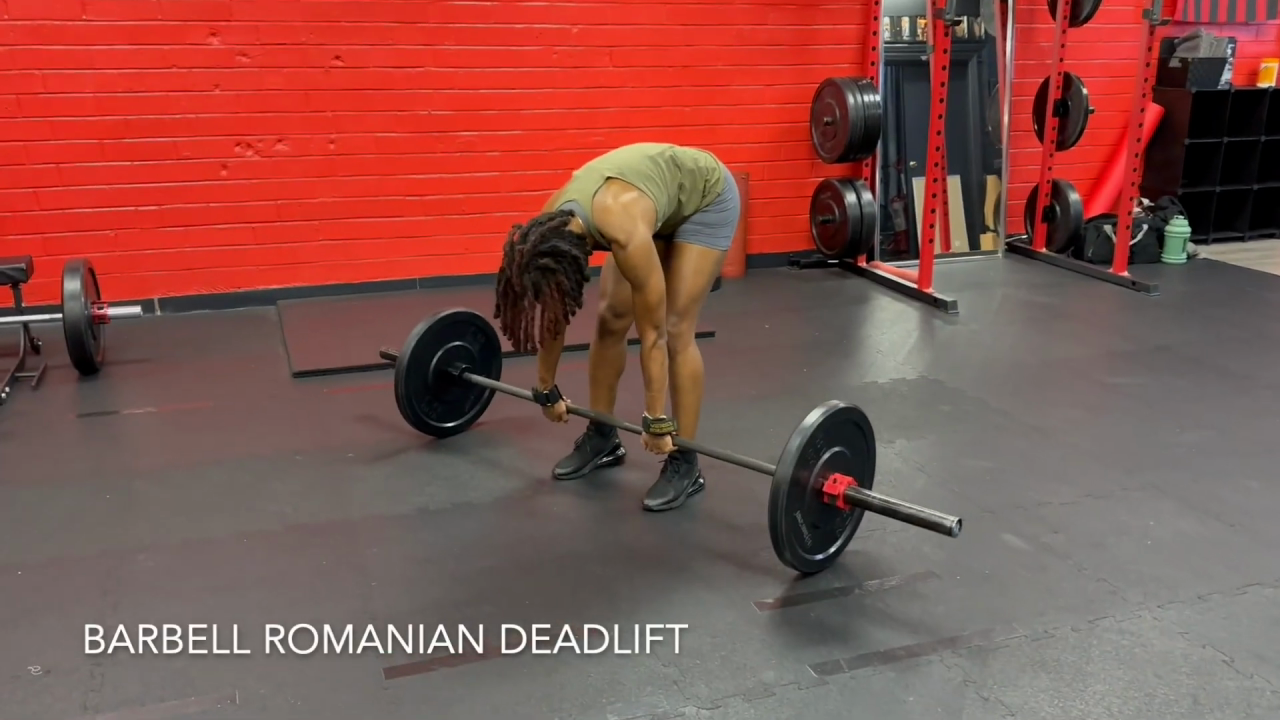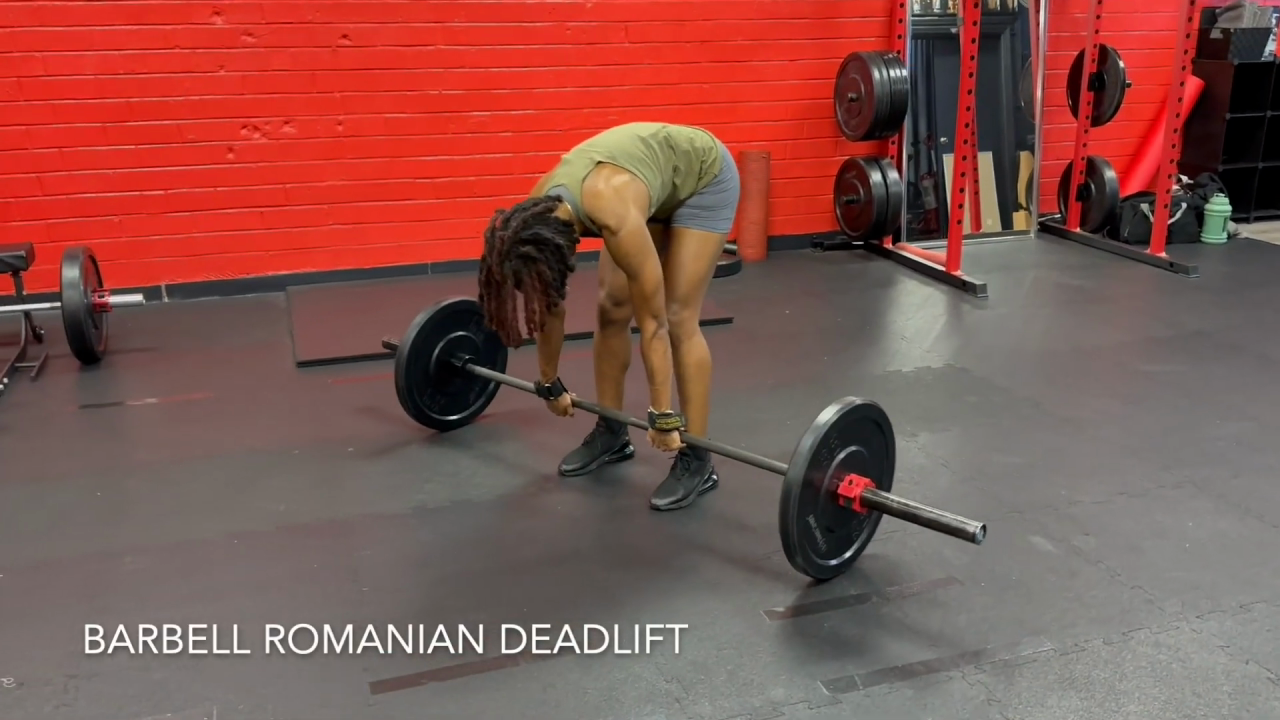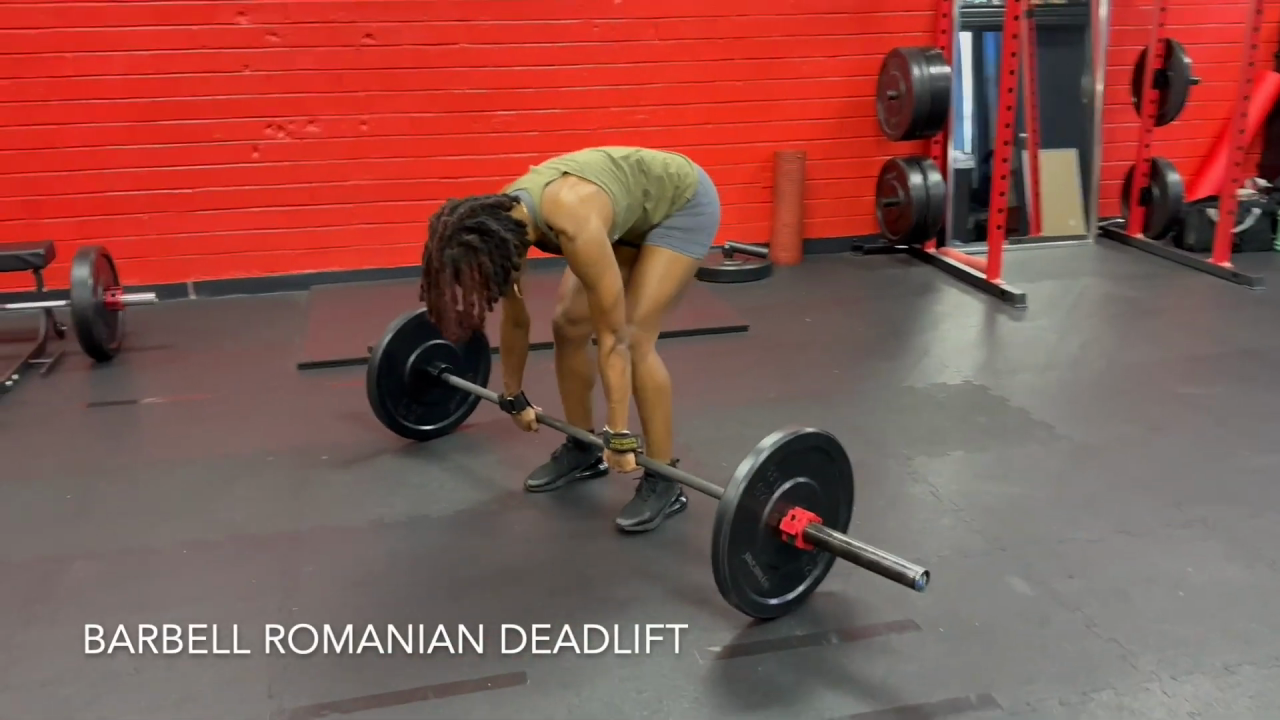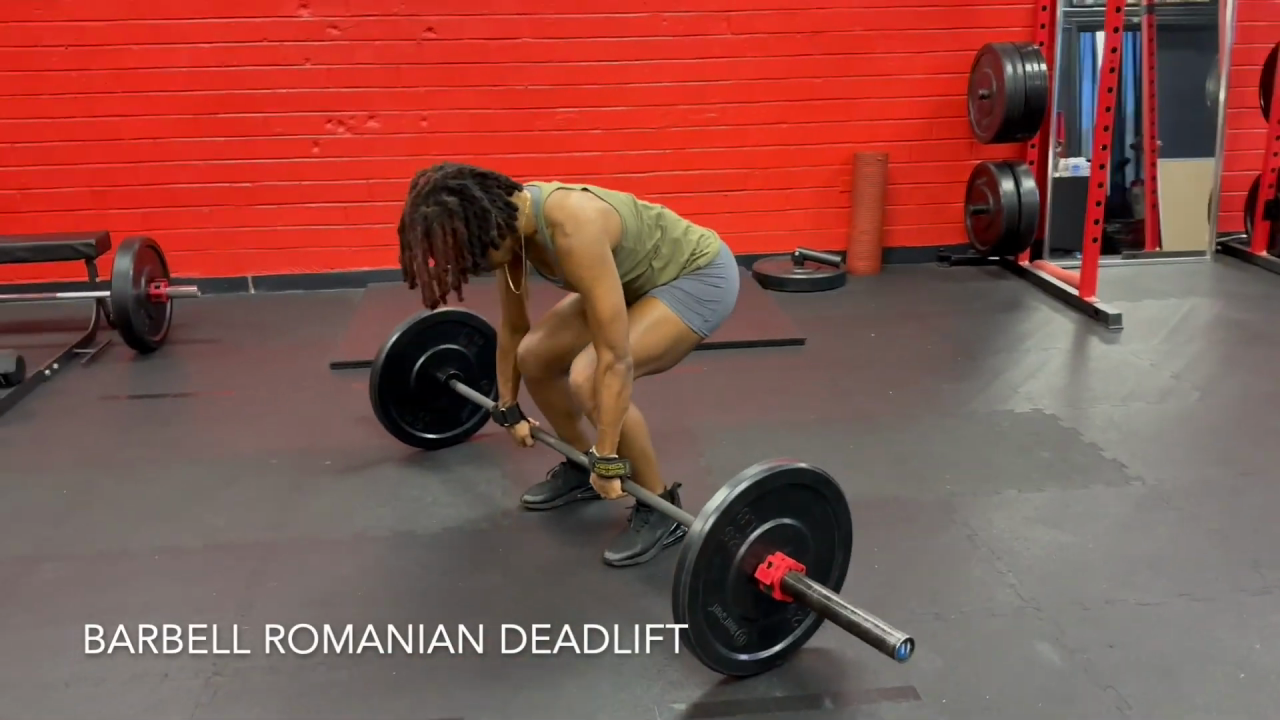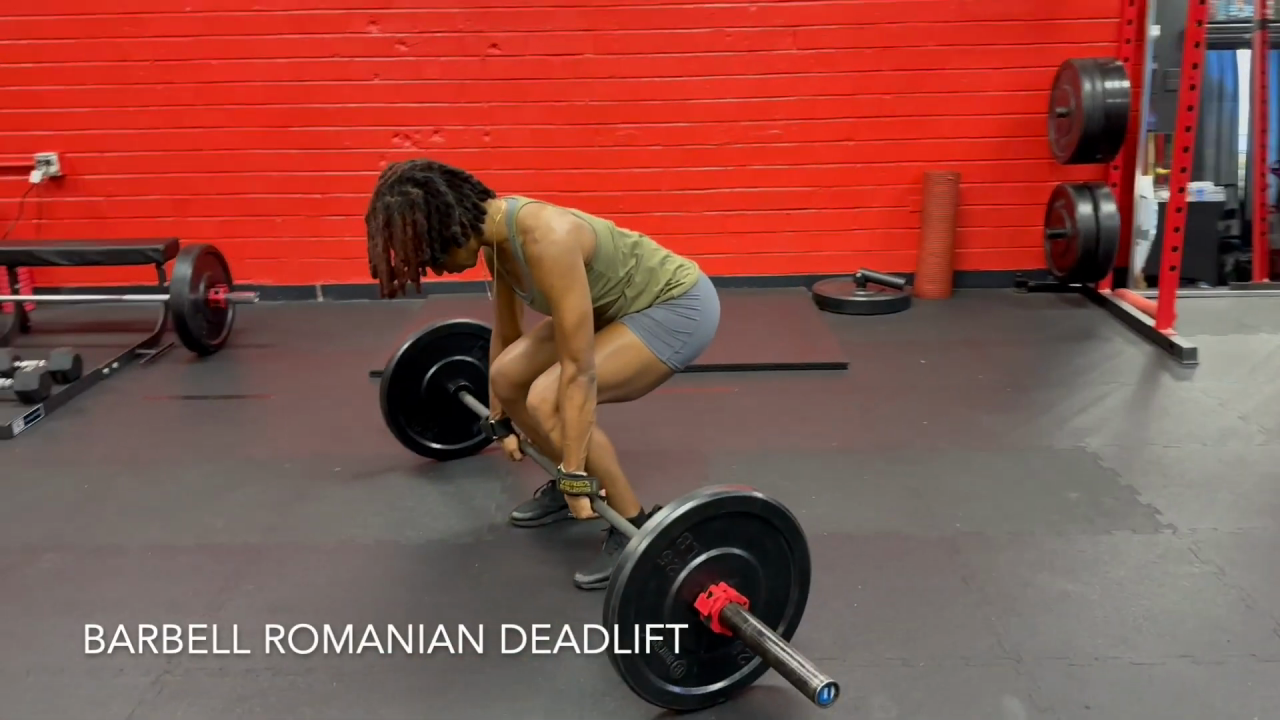
dt=0.7s
person 1, frame 1
left shoulder: (623, 228)
right shoulder: (551, 228)
left elbow: (652, 332)
right elbow: (551, 315)
left wrist: (657, 421)
right wrist: (546, 390)
left hip: (707, 198)
right hip: (661, 197)
left knee: (674, 328)
right knee: (610, 318)
left ankle: (685, 464)
right ankle: (601, 438)
person 1, frame 2
left shoulder: (614, 213)
right shoulder: (539, 215)
left elbow: (653, 321)
right elbow: (548, 306)
left wrist: (663, 416)
right wrist: (549, 384)
left hip: (705, 177)
right hip: (657, 176)
left knee: (677, 316)
right knee: (611, 308)
left ankle: (696, 460)
right ankle: (611, 433)
person 1, frame 3
left shoulder: (572, 223)
right shoulder: (502, 219)
left elbow: (614, 336)
right elbow: (515, 320)
left wrist: (619, 436)
right wrist: (514, 398)
left hip: (686, 204)
right hip: (635, 214)
left knee: (634, 337)
right knee: (568, 323)
left ankle: (664, 481)
right ankle: (582, 450)
person 1, frame 4
left shoulder: (573, 229)
right shoulder: (510, 217)
left elbow: (614, 356)
right elbow: (512, 326)
left wrist: (608, 461)
right wrist: (508, 408)
left hip: (701, 275)
right hip: (642, 275)
left knee: (588, 379)
right knee: (534, 357)
left ankle: (660, 508)
right ankle: (581, 468)
person 1, frame 5
left shoulder: (545, 240)
right shoulder: (496, 231)
left elbow: (579, 370)
right elbow: (505, 333)
left wrist: (576, 476)
right wrist: (499, 420)
left hip: (679, 305)
right hip: (618, 304)
left knee: (548, 400)
right knee: (507, 377)
left ankle: (637, 530)
right ankle: (567, 490)
